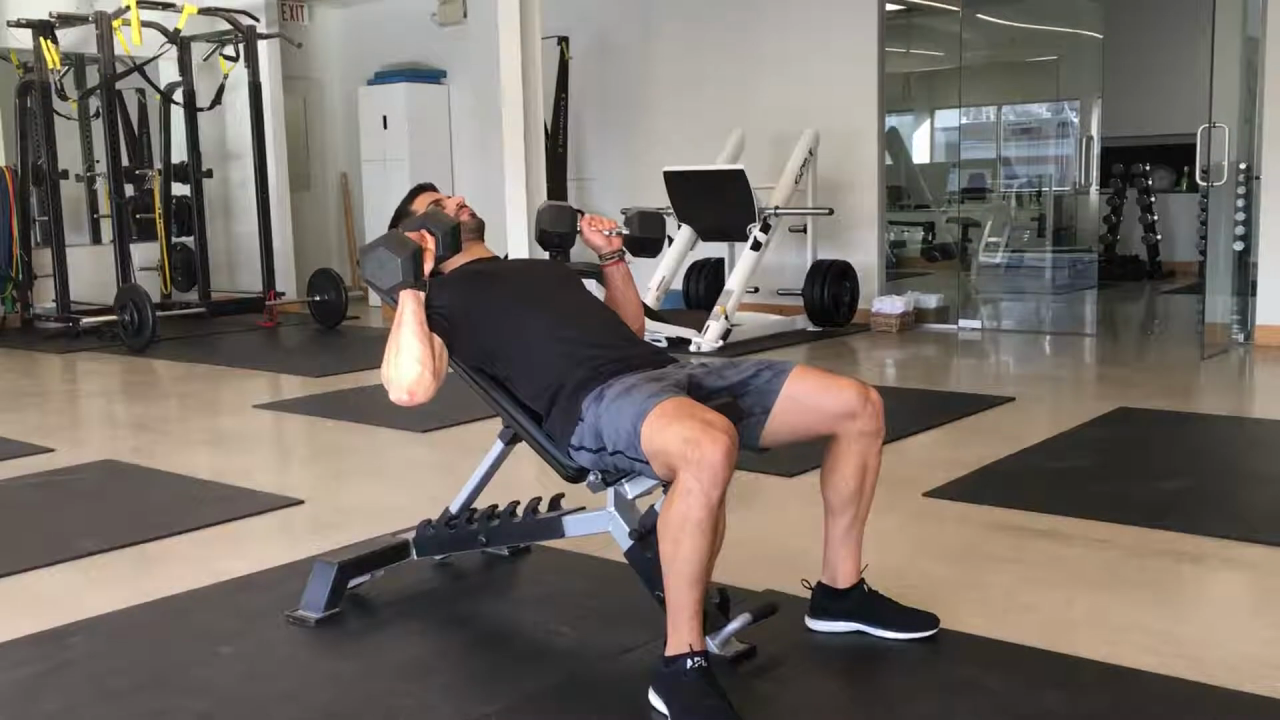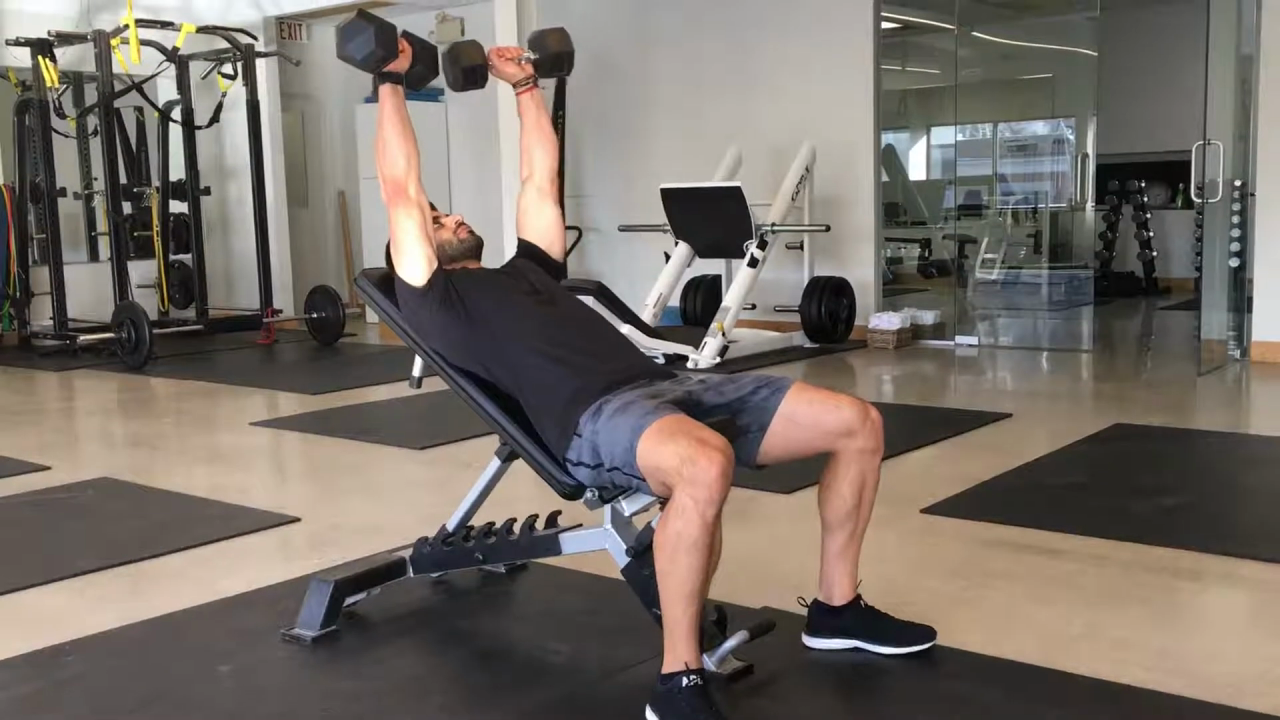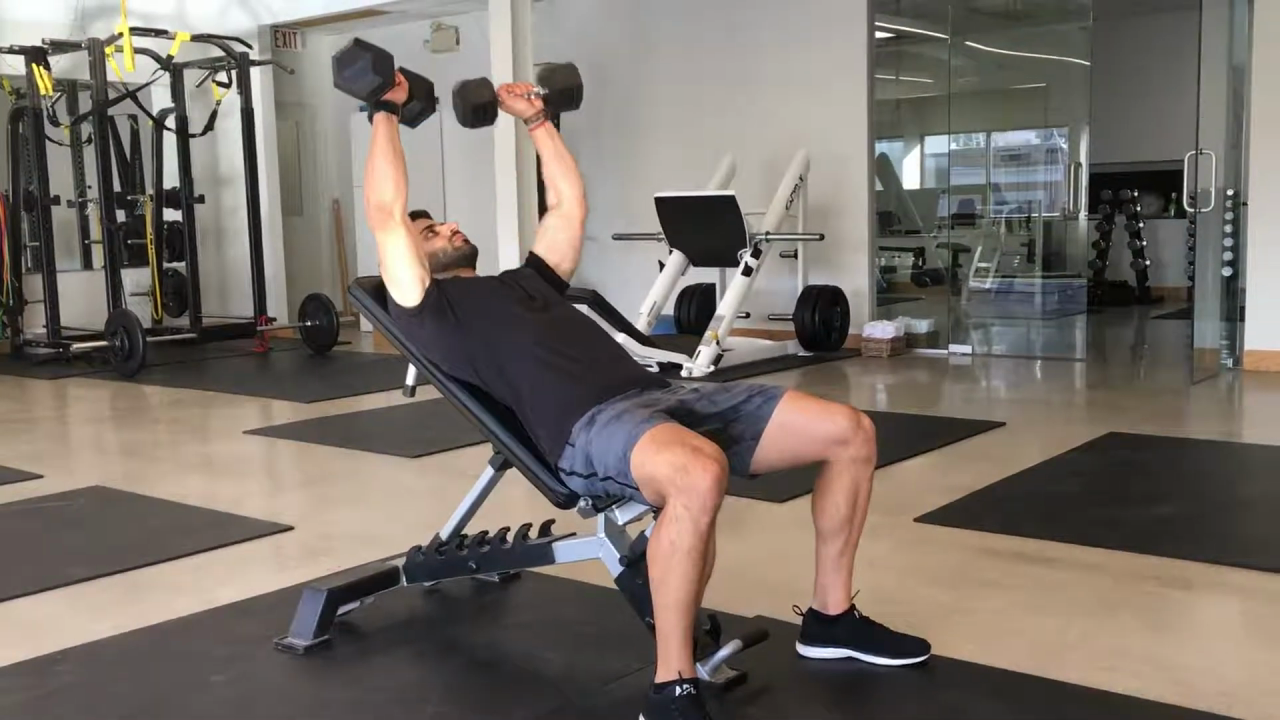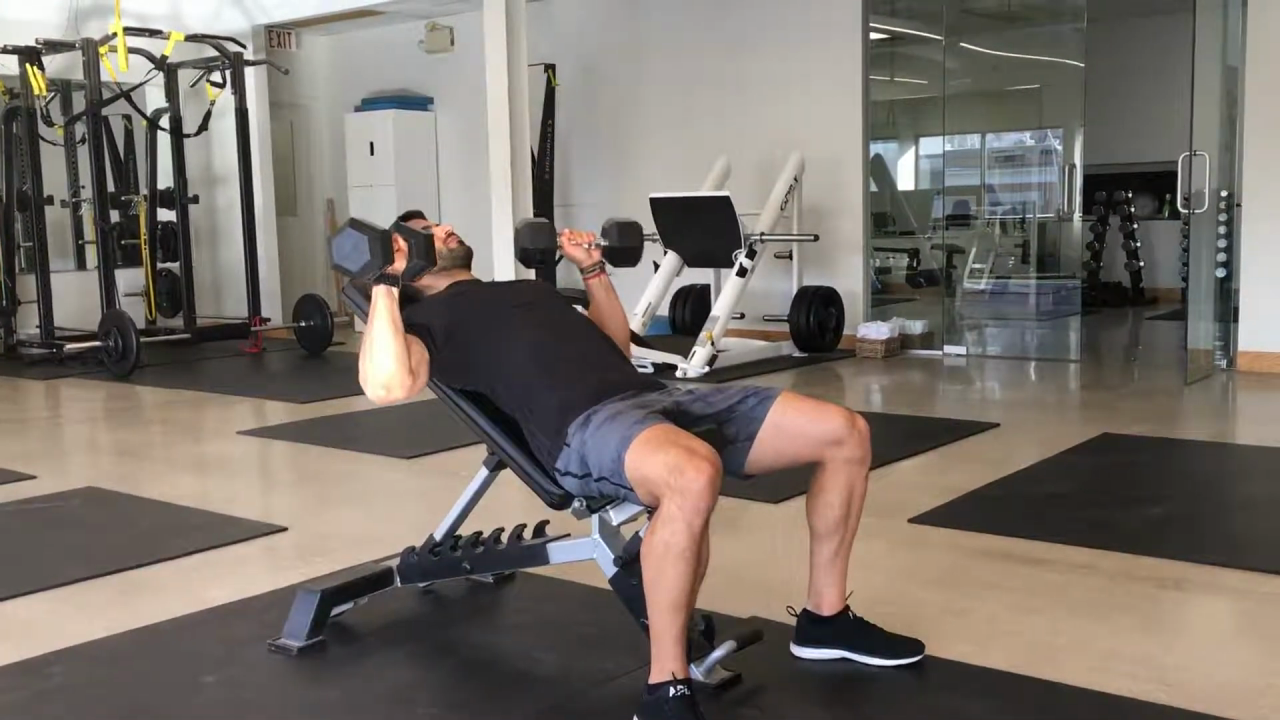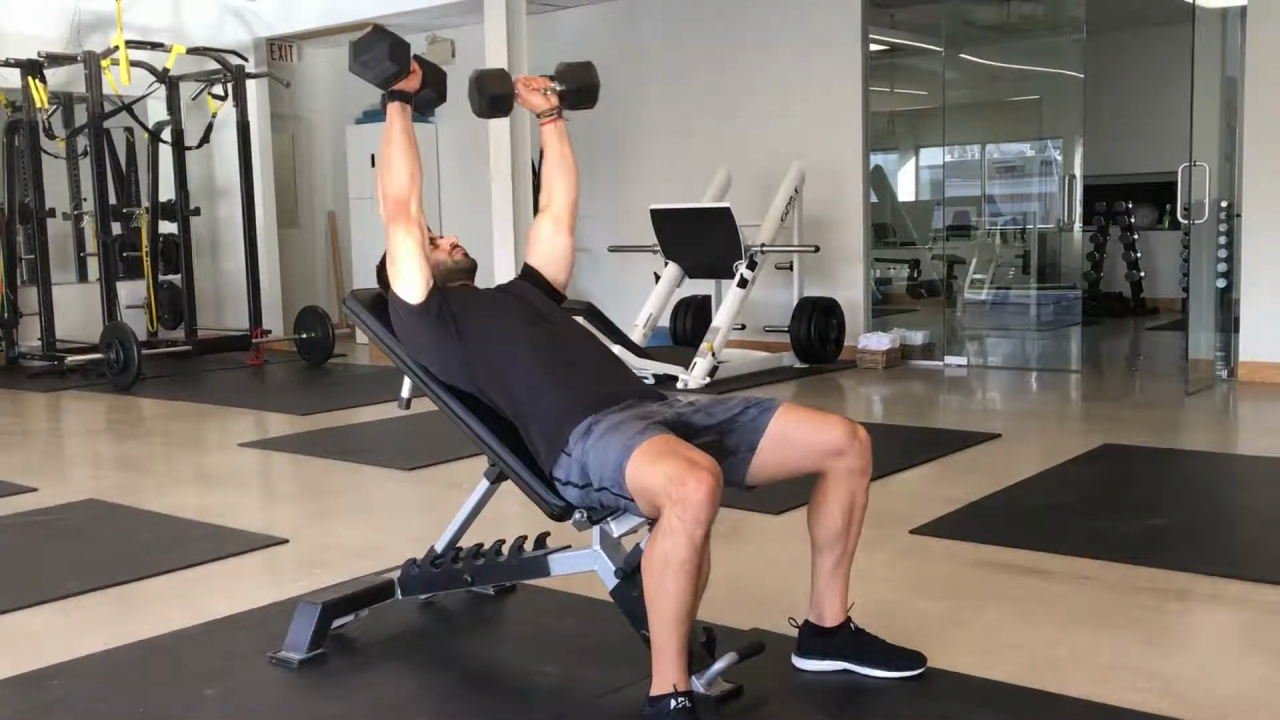
dt=1s
person 1, frame 1
left shoulder: (538, 265)
right shoulder: (445, 295)
right elbow: (408, 389)
left wrist: (611, 257)
right wrist: (411, 286)
left hip: (664, 370)
right hip: (596, 400)
left knee: (858, 405)
right knee: (708, 448)
left ankle: (841, 591)
right ankle: (682, 665)
person 1, frame 2
left shoulder: (526, 269)
right shoulder: (436, 300)
left elbow: (541, 178)
right elbow: (399, 191)
left wrist: (525, 87)
right wrist: (391, 84)
left hip: (662, 384)
right hip: (593, 418)
left knee: (857, 423)
right knee: (706, 467)
left ankle: (837, 608)
person 1, frame 3
left shoulder: (523, 280)
right shoulder: (433, 308)
left elbow: (569, 203)
right elbow: (386, 217)
left wrist: (535, 119)
right wrist: (386, 112)
left hip: (657, 394)
right hip: (588, 428)
left knee: (850, 432)
right knee: (699, 475)
left ankle: (831, 616)
person 1, frame 4
left shoulder: (524, 287)
right shoulder: (430, 317)
right elbow: (386, 386)
left wrist: (592, 270)
right wrist: (385, 283)
left hip: (652, 395)
right hip: (584, 426)
left knee: (845, 433)
right knee: (693, 476)
left ankle: (825, 618)
person 1, frame 5
left shoulder: (521, 292)
right shoulder: (430, 318)
left elbow: (558, 209)
right elbow: (397, 214)
left wrist: (549, 117)
right wrist: (399, 104)
left hip: (655, 407)
right hip: (583, 439)
left knee: (845, 444)
right knee: (694, 488)
left ankle: (828, 629)
